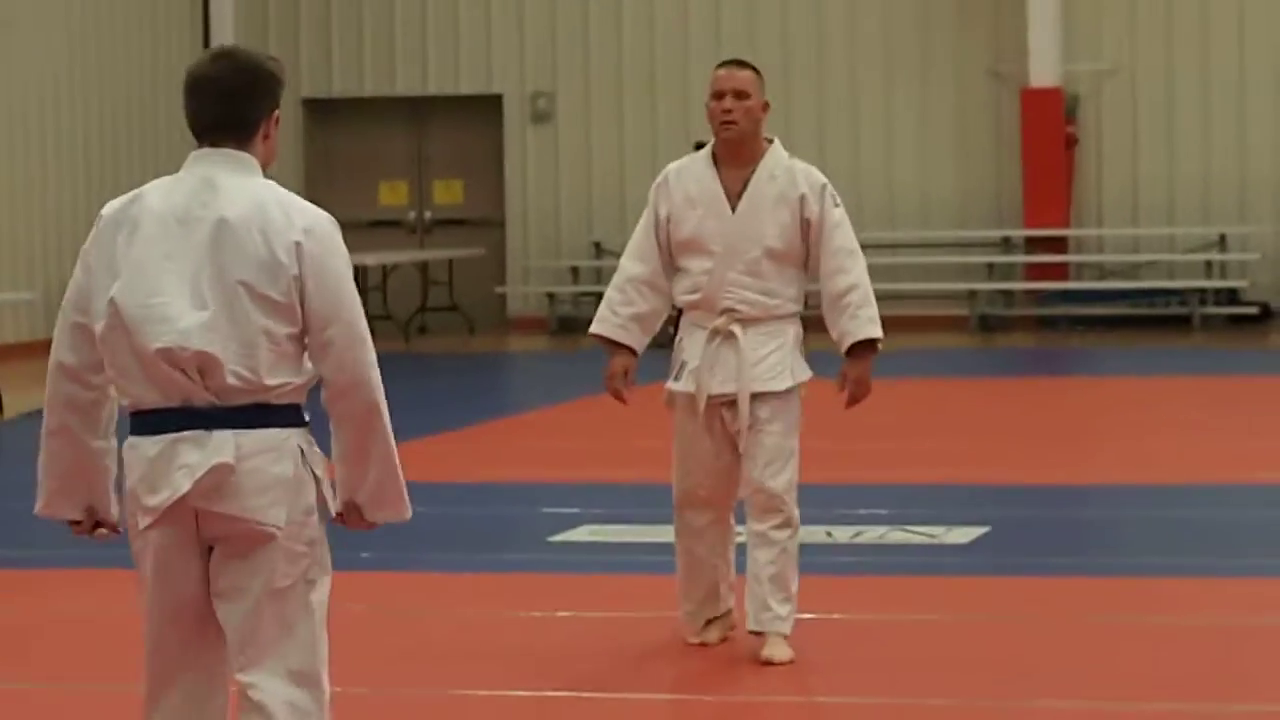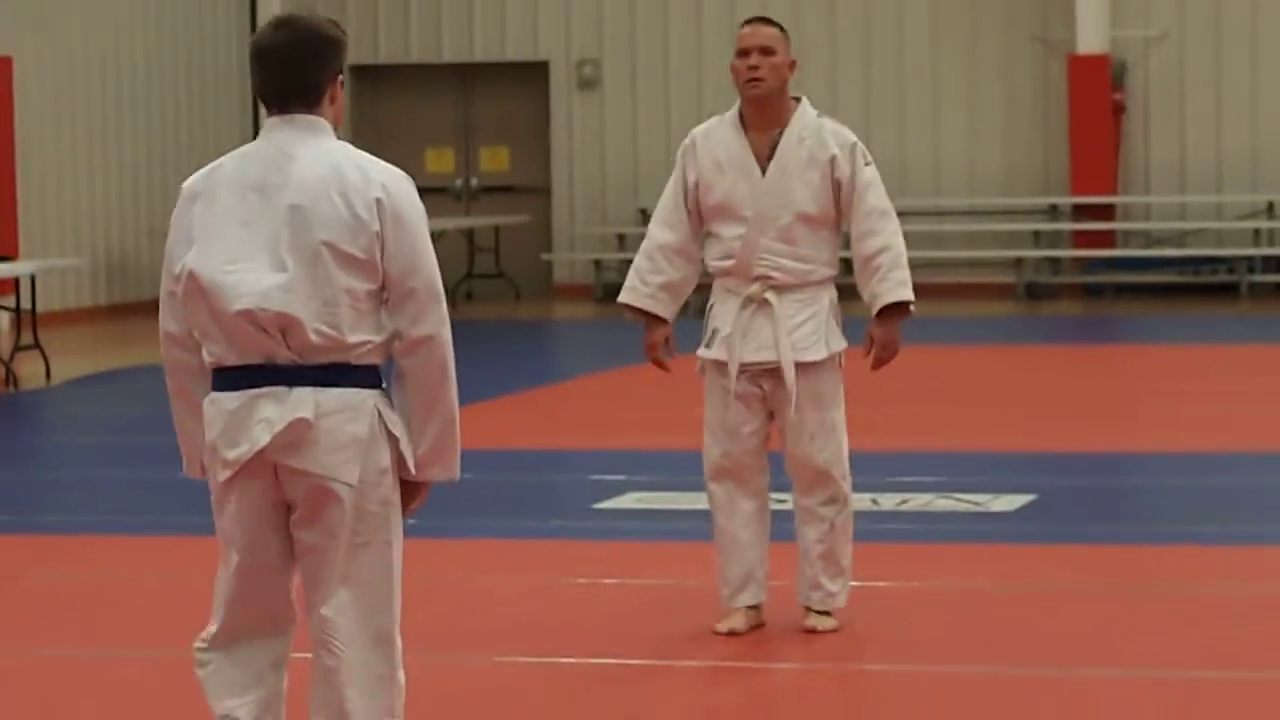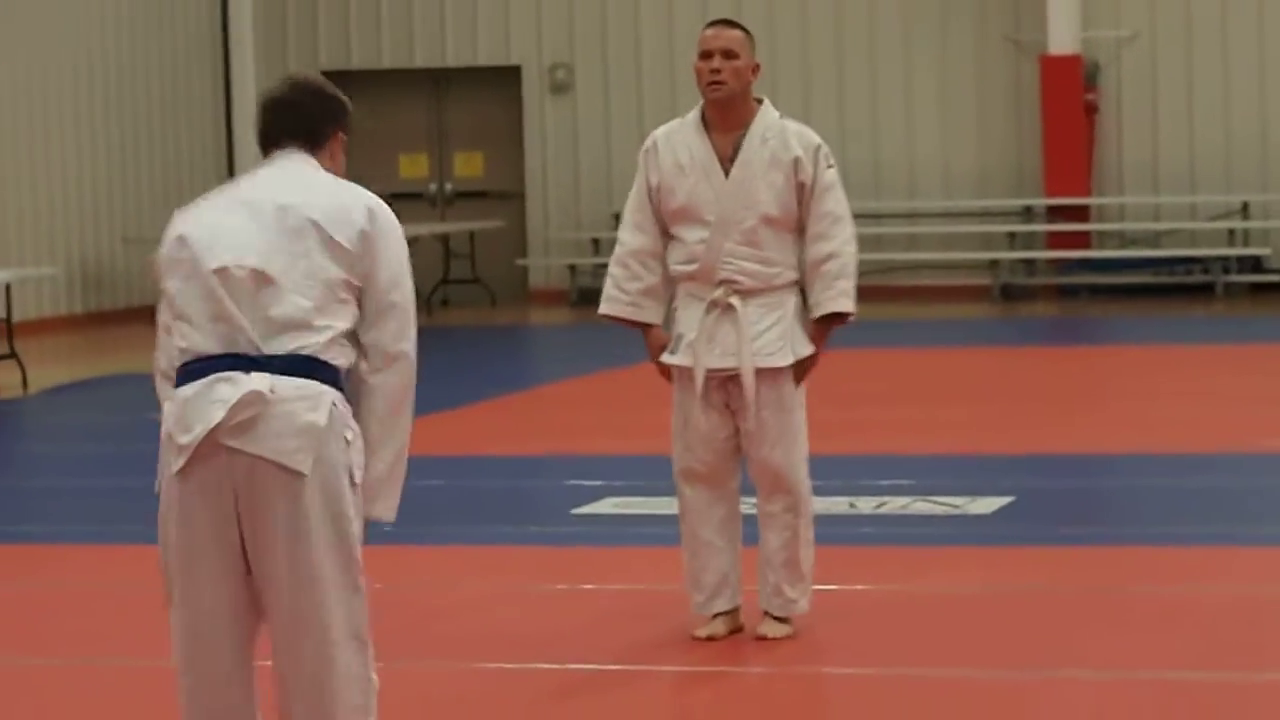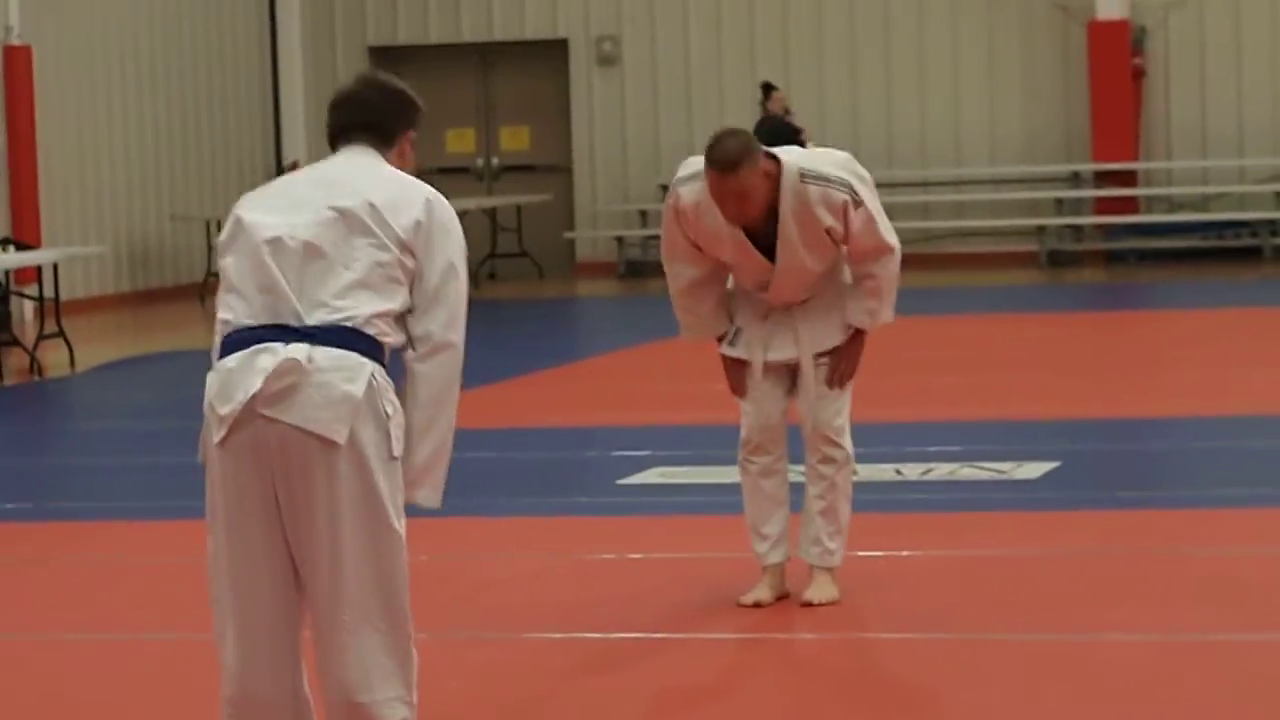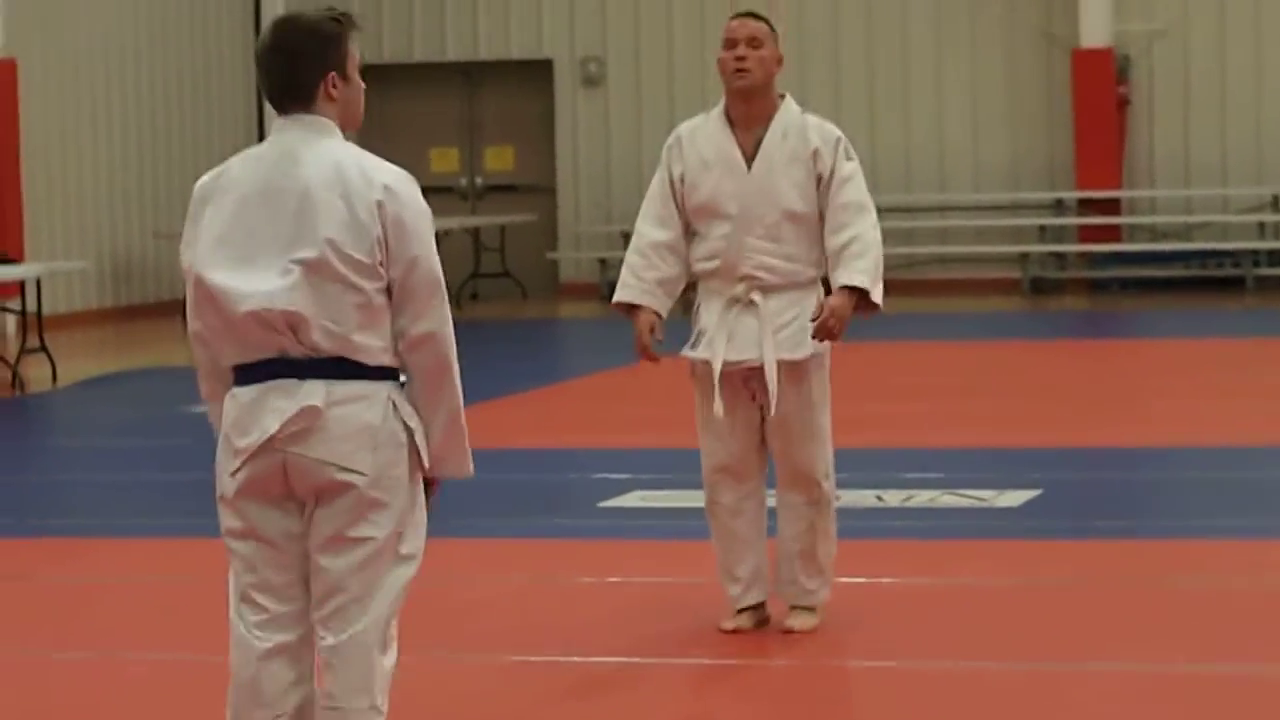
dt=0.7s
person 1, frame 1
left shoulder: (121, 218)
right shoulder: (299, 224)
left elbow: (75, 367)
right elbow: (351, 371)
left wrist: (77, 486)
right wrist: (371, 485)
left hip: (157, 463)
right hip: (263, 465)
person 1, frame 2
left shoulder: (204, 189)
right shoulder: (377, 184)
left elbow: (179, 335)
right elbow: (422, 331)
left wrist: (203, 443)
right wrist: (424, 451)
left hip: (239, 423)
right hip: (342, 424)
left knee: (243, 621)
right knee: (352, 626)
person 1, frame 3
left shoulder: (193, 218)
right shoulder: (362, 210)
right elbow: (390, 356)
right wrist: (375, 485)
left hip: (196, 419)
right hip: (300, 419)
left knee: (207, 634)
right knee: (324, 632)
person 1, frame 4
left shoulder: (259, 200)
right shoulder: (421, 204)
right elbow: (435, 346)
right wrist: (416, 474)
left hip: (239, 394)
right hip: (339, 393)
left knee: (251, 611)
right knee: (363, 609)
person 1, frame 5
left shoulder: (214, 190)
right shoulder: (380, 186)
left elbow: (204, 333)
right elbow: (426, 331)
right wrist: (440, 447)
left hip: (255, 425)
right hip: (356, 423)
left knee: (263, 621)
right knee: (355, 626)
person 2, frame 1
left shoulder: (804, 185)
right shoulder: (674, 183)
left elbow: (842, 270)
right elbow: (643, 270)
left wrist: (859, 351)
right wrist: (622, 346)
left hip: (769, 357)
right hip: (699, 354)
left knee: (773, 496)
right knee: (698, 497)
left ankle: (773, 626)
right ankle: (709, 611)
person 2, frame 2
left shoulder: (834, 144)
right shoulder: (702, 145)
left elbow: (875, 231)
right elbow: (672, 235)
left wrist: (887, 312)
right wrist: (656, 315)
left hip: (805, 321)
right hip: (732, 322)
left knee: (820, 467)
right knee: (730, 467)
left ankle: (824, 597)
right ankle: (743, 599)
person 2, frame 3
left shoulder: (799, 145)
right shoulder: (663, 148)
left elbow: (830, 239)
right elbow: (640, 244)
left wrist: (821, 327)
right wrist: (648, 326)
left hip: (770, 326)
right hip: (694, 328)
left knee: (780, 471)
right knee: (699, 472)
left ankle: (781, 604)
right ankle: (719, 605)
person 2, frame 4
left shoulder: (833, 184)
right shoulder: (686, 197)
left elbow: (877, 257)
right elbow: (690, 276)
left wrist: (858, 334)
right wrist: (722, 340)
left hip: (824, 316)
right hip: (754, 320)
left knee: (825, 437)
right knee: (758, 440)
left ankle: (823, 566)
right ankle: (772, 571)
person 2, frame 5
left shoulder: (819, 139)
right shoulder: (687, 143)
left elbow: (854, 227)
right elbow: (659, 234)
left wrist: (848, 294)
right wrist: (644, 307)
left hip: (794, 323)
right hip: (718, 325)
left knee: (804, 469)
right knee: (727, 470)
left ankle: (805, 595)
right ankle: (747, 597)
